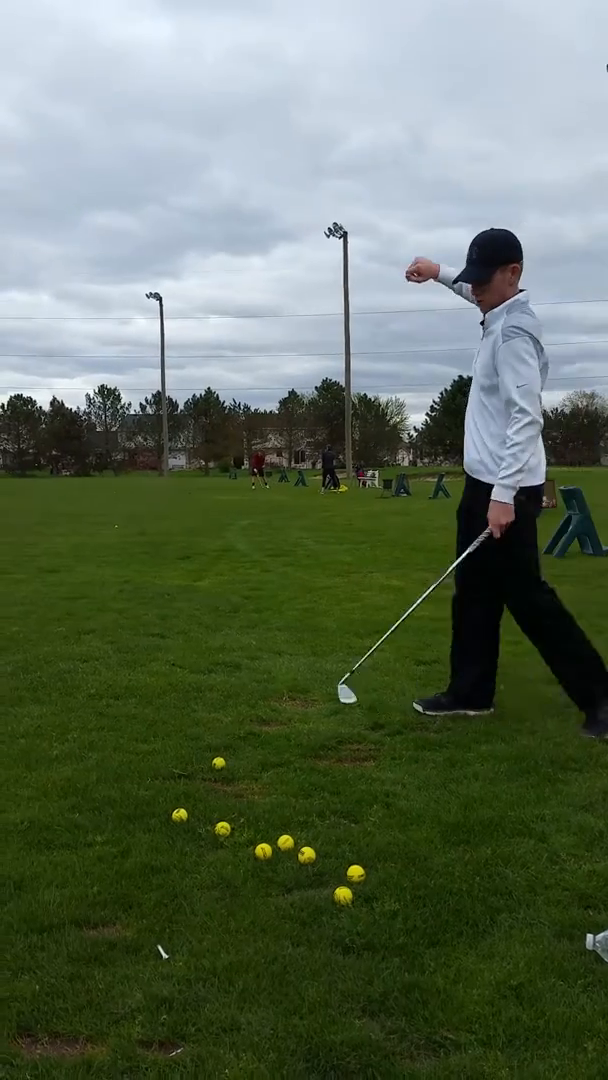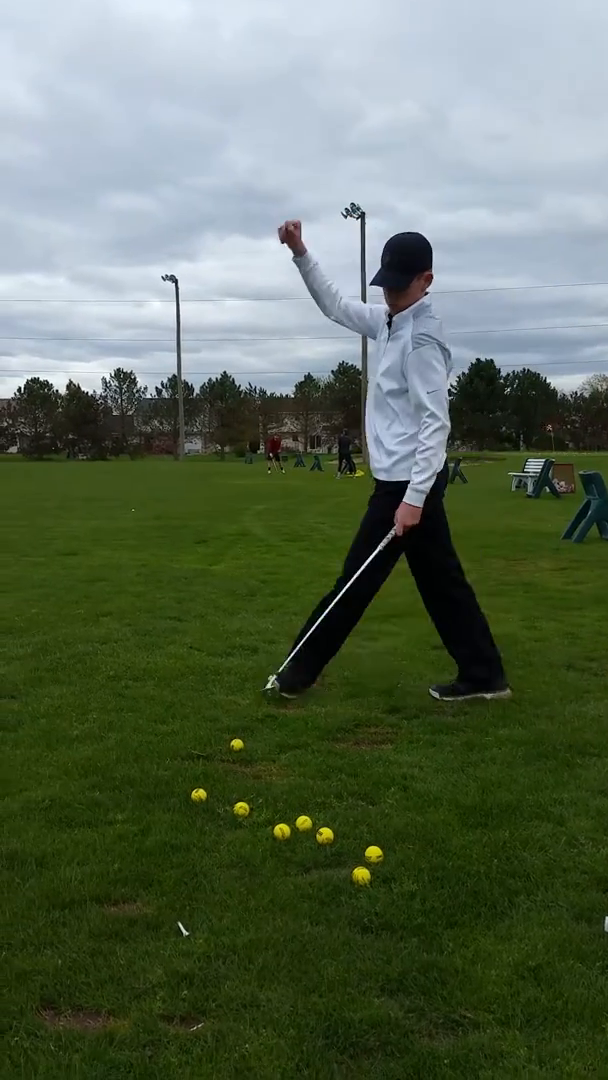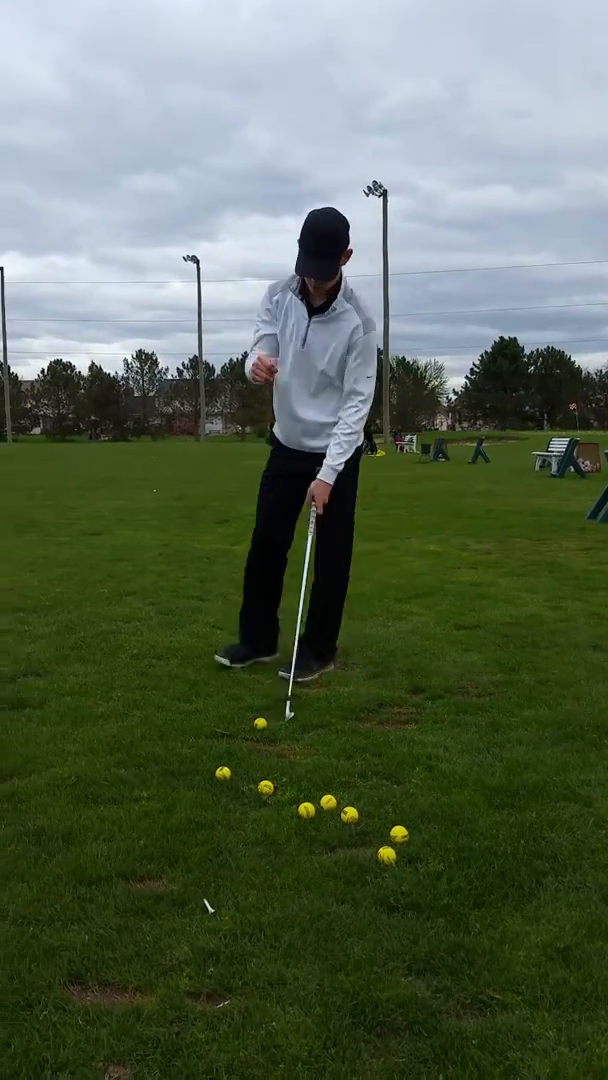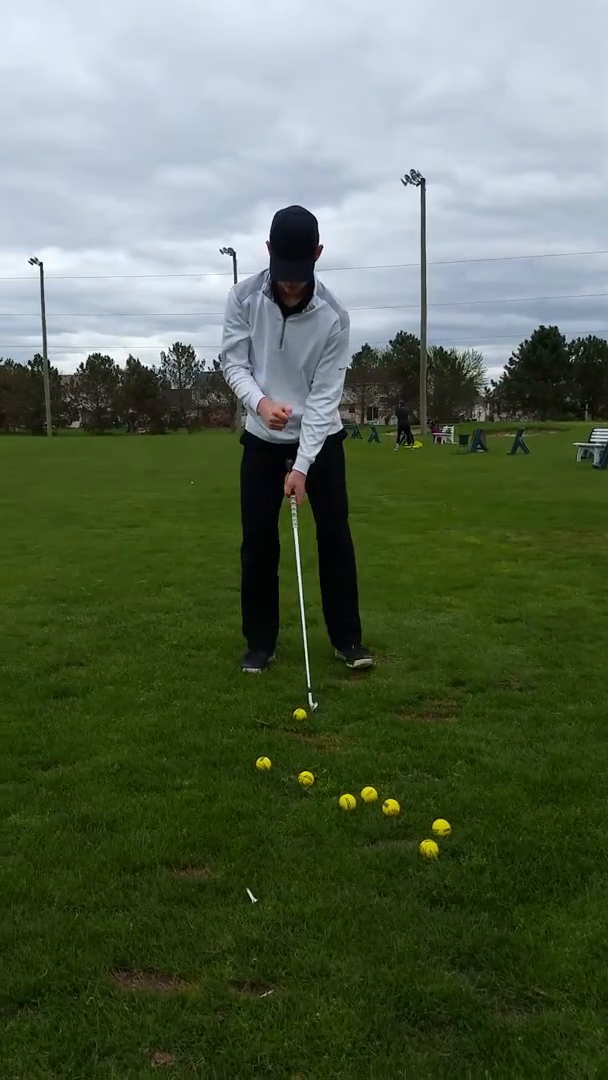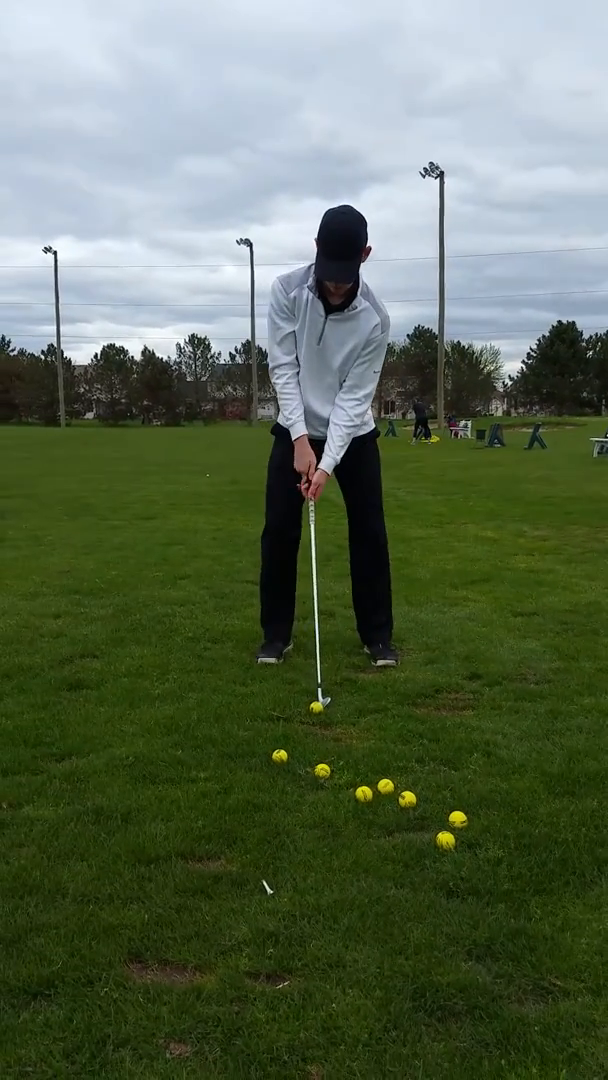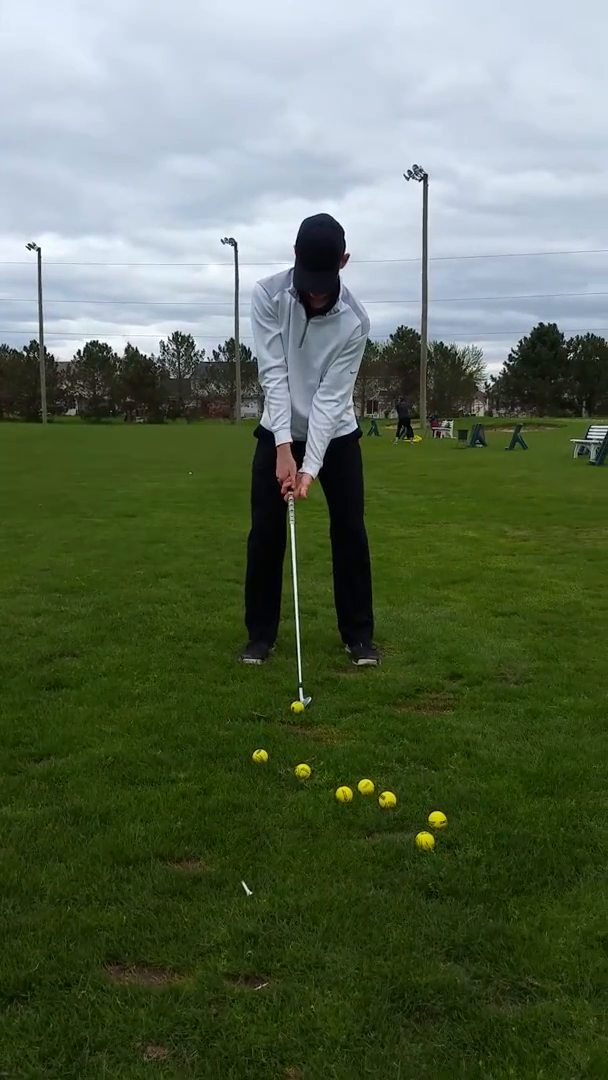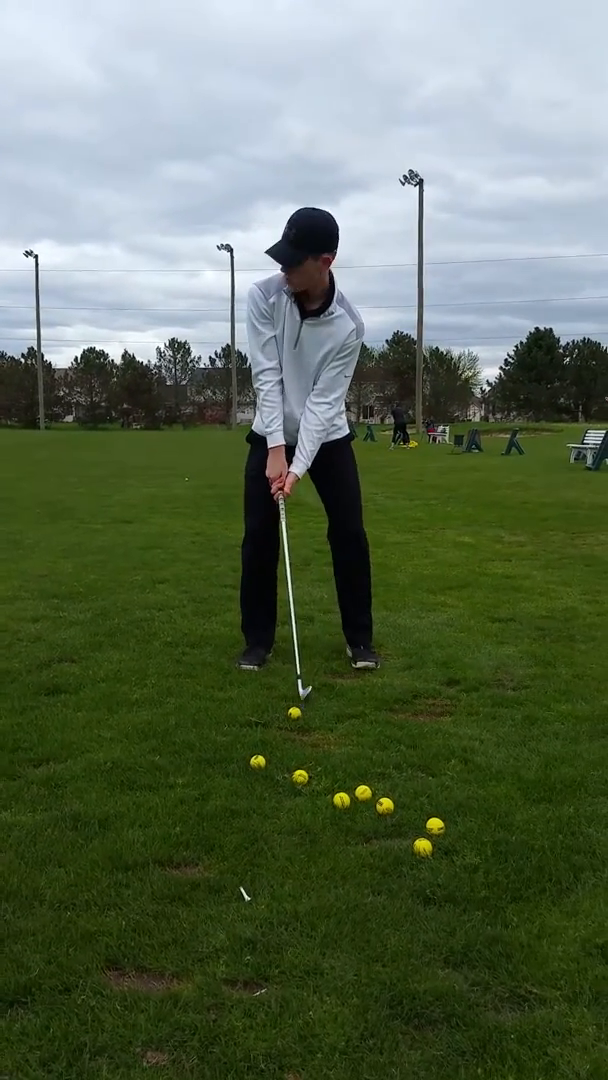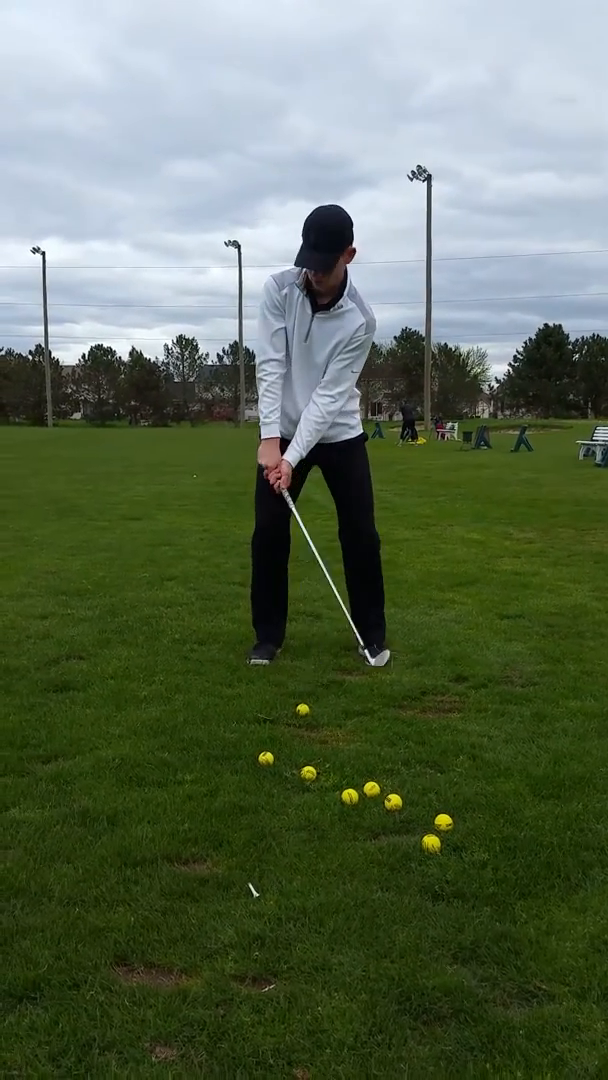
dt=0.5s
person 1, frame 1
left shoulder: (512, 332)
right shoulder: (500, 317)
left elbow: (525, 418)
right elbow: (478, 291)
left wrist: (503, 495)
right wrist: (439, 273)
left hip: (509, 489)
right hip: (483, 482)
left knee: (525, 597)
right knee: (474, 590)
right ankle: (470, 691)
person 1, frame 2
left shoulder: (422, 339)
right shoulder: (386, 319)
left elbow: (435, 423)
right elbow: (333, 304)
left wrist: (413, 497)
right wrist: (301, 253)
left hip: (409, 478)
right hip: (405, 477)
left knee: (360, 576)
right knee: (439, 576)
left ankle: (302, 669)
right ankle: (482, 673)
person 1, frame 3
left shoulder: (357, 321)
right shoulder: (278, 296)
left elbow: (357, 401)
right elbow: (261, 350)
left wrist: (329, 474)
right wrist: (257, 364)
left hip: (334, 452)
right hip: (286, 444)
left knee: (330, 554)
right knee: (265, 541)
left ankle: (319, 649)
right ankle: (257, 638)
person 1, frame 4
left shoulder: (333, 317)
right shoulder: (244, 297)
left elbow: (325, 394)
right elbow: (234, 364)
left wrist: (302, 464)
right wrist: (261, 402)
left hip: (321, 438)
right hip: (263, 437)
left knee: (335, 535)
right knee: (258, 541)
left ankle: (347, 636)
right ankle: (260, 641)
person 1, frame 5
left shoulder: (374, 318)
right shoulder: (287, 290)
left elbow: (355, 395)
right elbow: (282, 367)
left wrist: (328, 464)
right wrist: (300, 438)
left hip: (353, 436)
right hip: (295, 433)
left knee: (369, 532)
right knee: (278, 531)
left ankle: (377, 634)
right ankle: (276, 633)
person 1, frame 6
left shoulder: (354, 321)
right shoulder: (268, 294)
left elbow: (331, 397)
right elbow: (273, 374)
left wrist: (311, 468)
right wrist: (285, 448)
left hip: (336, 434)
right hip: (278, 432)
left knee: (349, 531)
right knee: (265, 532)
left ankle: (358, 633)
right ankle: (261, 632)
person 1, frame 7
left shoulder: (348, 325)
right shoulder: (263, 296)
left elbow: (325, 400)
right elbow: (266, 376)
left wrist: (299, 467)
right wrist: (277, 450)
left hip: (328, 438)
right hip: (271, 435)
left knee: (349, 534)
right knee: (259, 537)
left ankle: (359, 637)
right ankle: (257, 639)
person 1, frame 8
left shoulder: (360, 320)
right shoulder: (277, 290)
left elbow: (330, 395)
right elbow: (270, 368)
left wrist: (293, 456)
right wrist: (269, 440)
left hip: (340, 436)
right hip: (283, 432)
left knee: (361, 534)
right knee: (269, 533)
left ankle: (371, 633)
right ankle: (268, 634)
